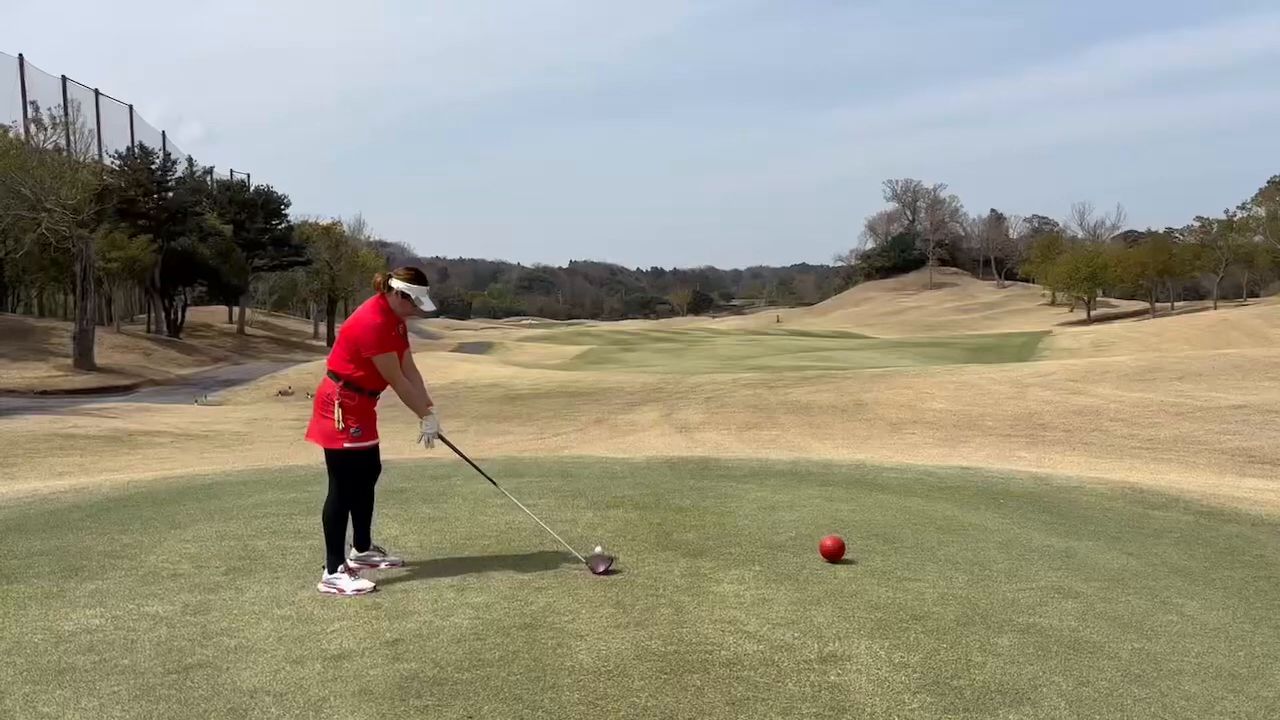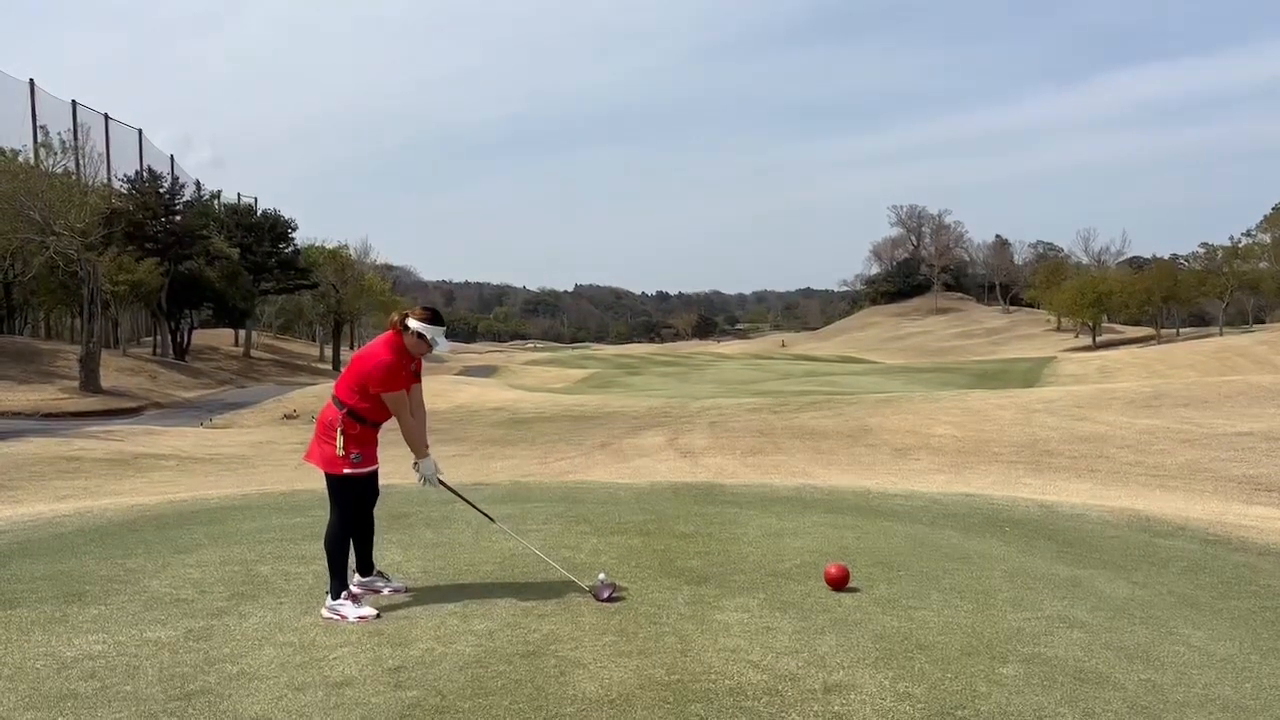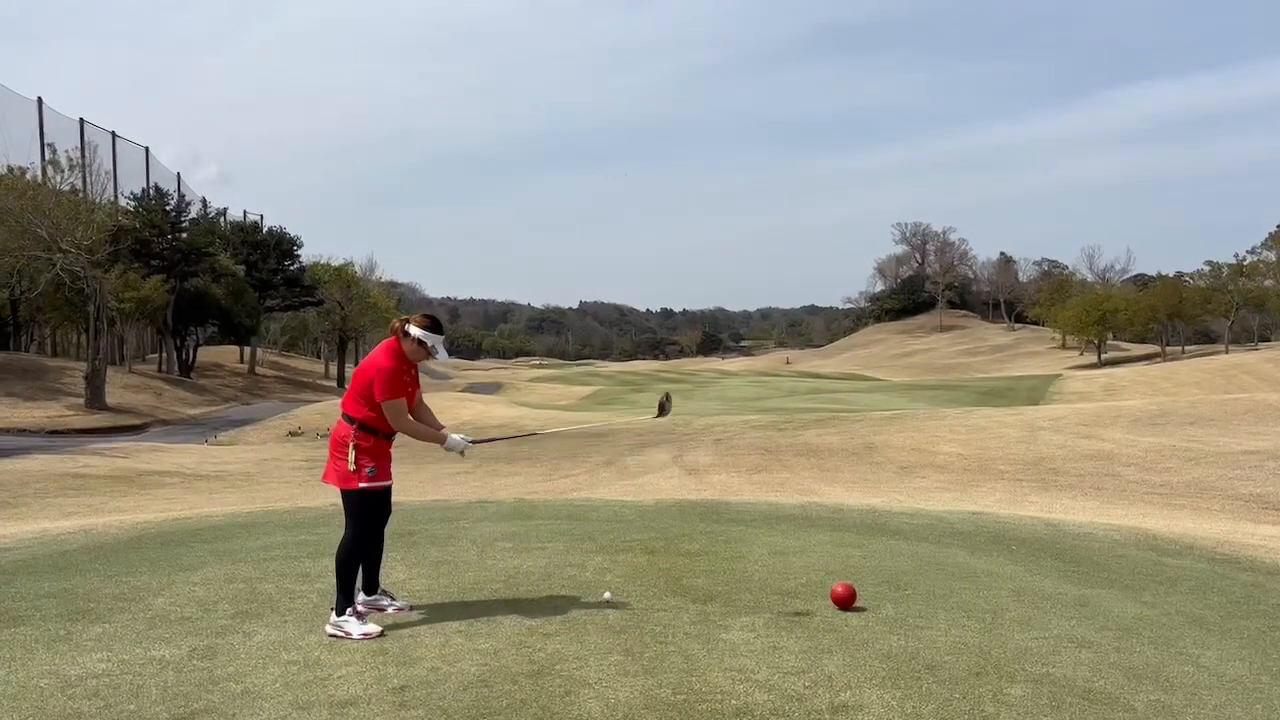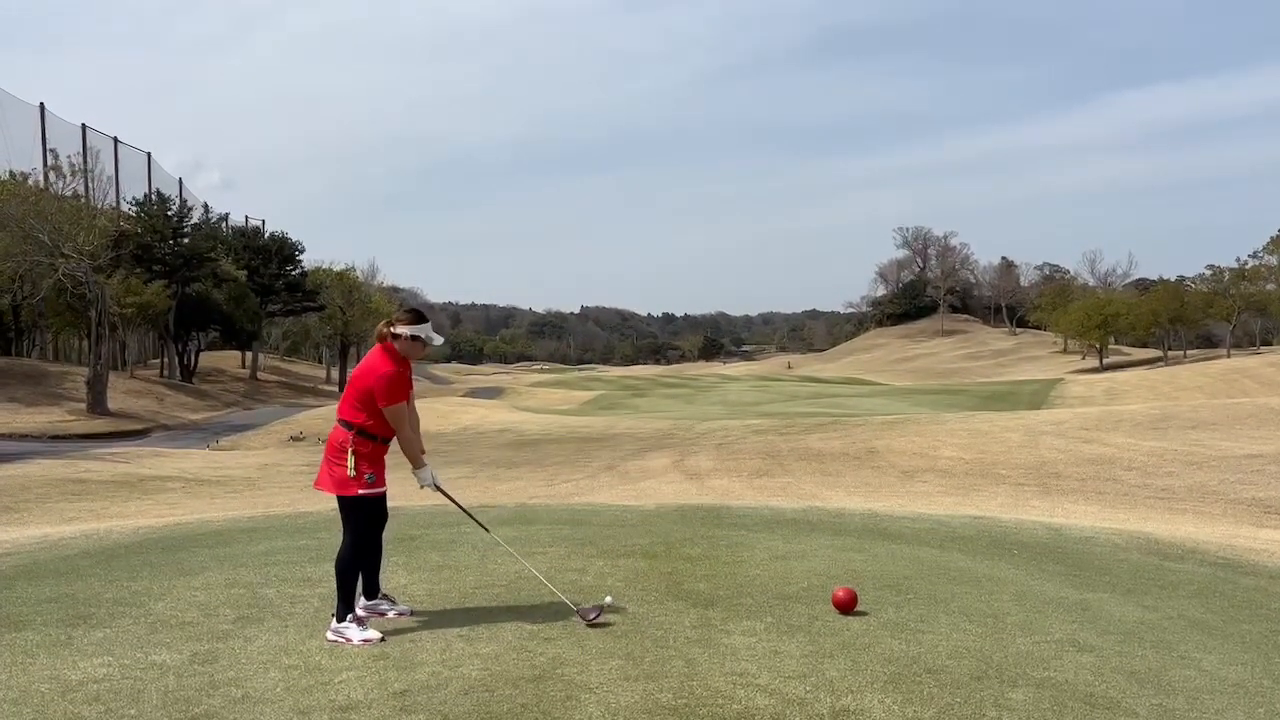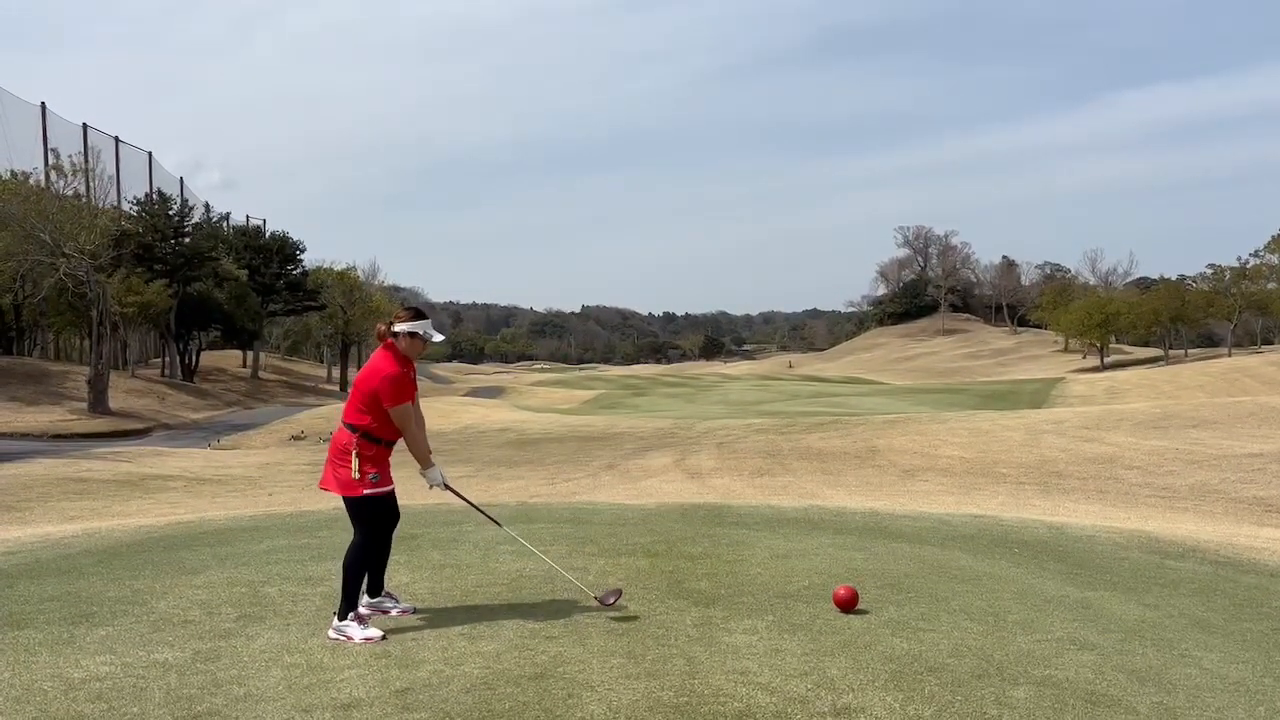
dt=1s
person 1, frame 1
left shoulder: (395, 319)
right shoulder: (372, 323)
left elbow: (409, 370)
right elbow: (396, 381)
left wrist: (429, 410)
right wrist: (424, 415)
left hip: (359, 406)
right hip: (341, 407)
left knee: (366, 477)
right knee: (343, 486)
left ankle: (362, 549)
right ankle: (333, 571)
person 1, frame 2
left shoulder: (410, 353)
right shoulder: (384, 359)
left elbow: (417, 407)
right elbow: (404, 417)
left wrist: (424, 453)
right wrist: (423, 458)
left hip: (362, 432)
right hip: (342, 433)
left knee: (365, 502)
right knee: (344, 511)
left ankle: (365, 574)
right ankle: (336, 597)
person 1, frame 3
left shoulder: (406, 360)
right shoulder: (385, 366)
left elbow: (417, 407)
right elbow: (400, 422)
left wrist: (445, 433)
right wrist: (444, 440)
left hip: (374, 447)
right hip: (356, 448)
left knee: (377, 521)
right knee: (359, 528)
left ankle: (370, 593)
right ankle: (341, 614)
person 1, frame 4
left shoulder: (398, 359)
right shoulder: (385, 372)
left elbow: (411, 412)
right elbow: (402, 429)
left wrist: (422, 458)
right wrist: (420, 468)
left hip: (367, 452)
right hip: (353, 454)
left knee: (375, 525)
right knee: (356, 534)
left ankle: (370, 598)
right ankle: (342, 619)
person 1, frame 5
left shoulder: (402, 362)
right shoulder: (389, 373)
left elbow: (416, 415)
right elbow: (408, 429)
left wrist: (429, 460)
right wrist: (429, 467)
left hip: (371, 454)
right hip: (356, 456)
left knee: (387, 521)
right knee: (367, 532)
left ankle: (374, 596)
right ankle: (344, 618)
